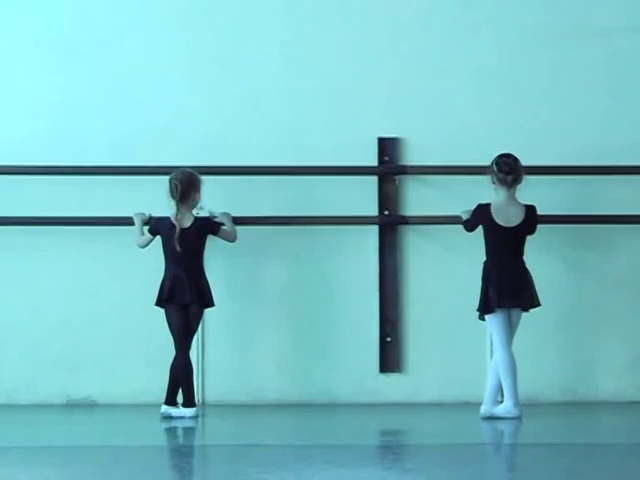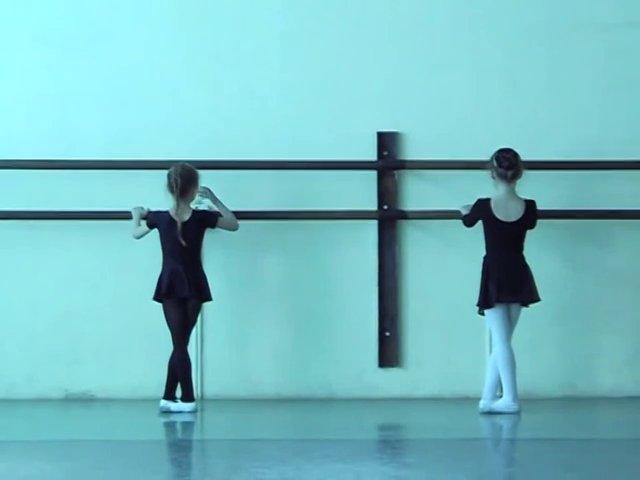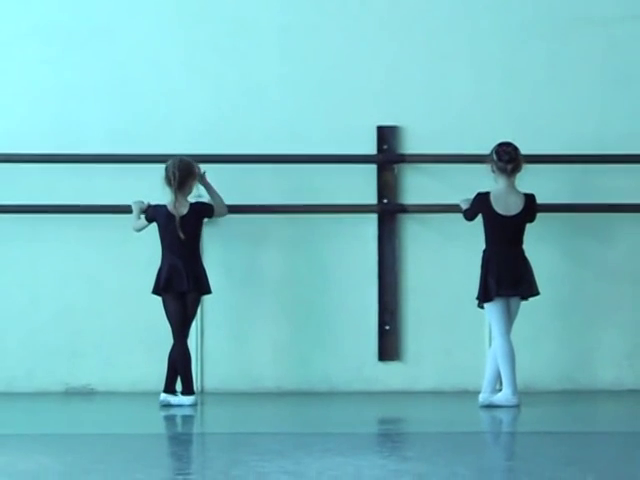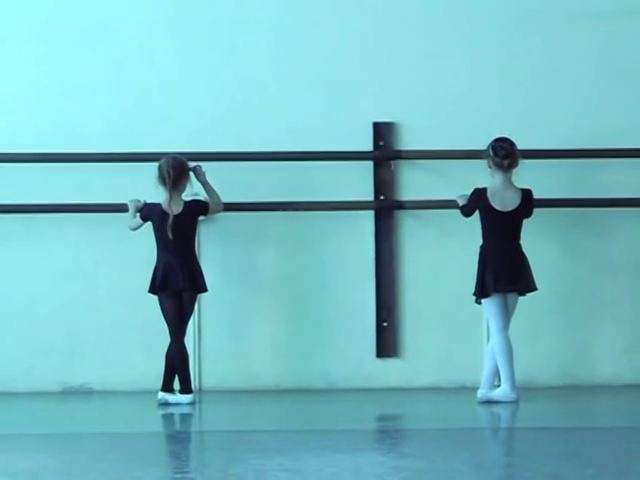
dt=0.2s
person 1, frame 1
left shoulder: (484, 211)
right shoulder: (529, 212)
left elbow: (469, 226)
left wrist: (465, 216)
left hip: (494, 282)
right hip: (518, 282)
left knee: (501, 345)
right knee: (502, 345)
left ankle: (511, 404)
right ankle: (489, 403)
person 1, frame 2
left shoulder: (484, 206)
right shoulder: (528, 207)
left elbow: (468, 222)
left wrist: (465, 211)
left hip: (494, 277)
right hip: (518, 277)
left knee: (500, 340)
right knee: (501, 341)
left ankle: (510, 398)
right ankle: (488, 397)
person 1, frame 3
left shoulder: (483, 199)
right shoulder: (528, 201)
left elbow: (469, 215)
left wrist: (464, 205)
left hip: (493, 271)
right hip: (517, 271)
left knee: (500, 333)
right knee: (500, 334)
left ankle: (510, 392)
right ankle: (488, 391)
person 1, frame 4
left shoulder: (480, 195)
right shoulder: (525, 196)
left elbow: (466, 212)
left wrist: (462, 200)
left hip: (491, 267)
right hip: (514, 266)
left knee: (498, 329)
right knee: (498, 330)
left ankle: (508, 388)
right ankle: (486, 387)
person 2, frame 1
left shoulder: (161, 224)
right shoulder: (204, 224)
left elbow: (140, 243)
right elbow: (232, 237)
left wrist: (138, 222)
right wrist: (226, 219)
left hip: (172, 291)
right hip: (196, 291)
left knee: (181, 349)
right knee: (183, 349)
left ankle: (188, 405)
right ankle: (170, 403)
person 2, frame 2
left shoulder: (159, 218)
right shoulder: (202, 217)
left elbow: (136, 233)
right elbow: (234, 224)
left wrist: (137, 216)
right wrist: (214, 199)
left hip: (170, 285)
right hip: (194, 285)
left knee: (179, 344)
right knee: (181, 343)
left ankle: (188, 399)
right ankle: (169, 398)
person 2, frame 3
left shoulder: (158, 212)
right shoulder: (199, 210)
left elbow: (136, 226)
right elbow: (223, 209)
left wrist: (137, 209)
right wrist: (205, 182)
left hip: (169, 278)
right hip: (193, 278)
left knee: (179, 337)
right knee: (181, 337)
left ankle: (188, 392)
right ankle: (169, 391)
person 2, frame 4
left shoulder: (152, 210)
right shoulder: (193, 208)
left elbow: (132, 225)
right elbow: (219, 206)
left wrist: (133, 208)
right wrist: (203, 180)
left hip: (165, 277)
right hip: (189, 277)
left knee: (176, 335)
right knee: (178, 335)
left ankle: (186, 391)
right ankle: (167, 390)
